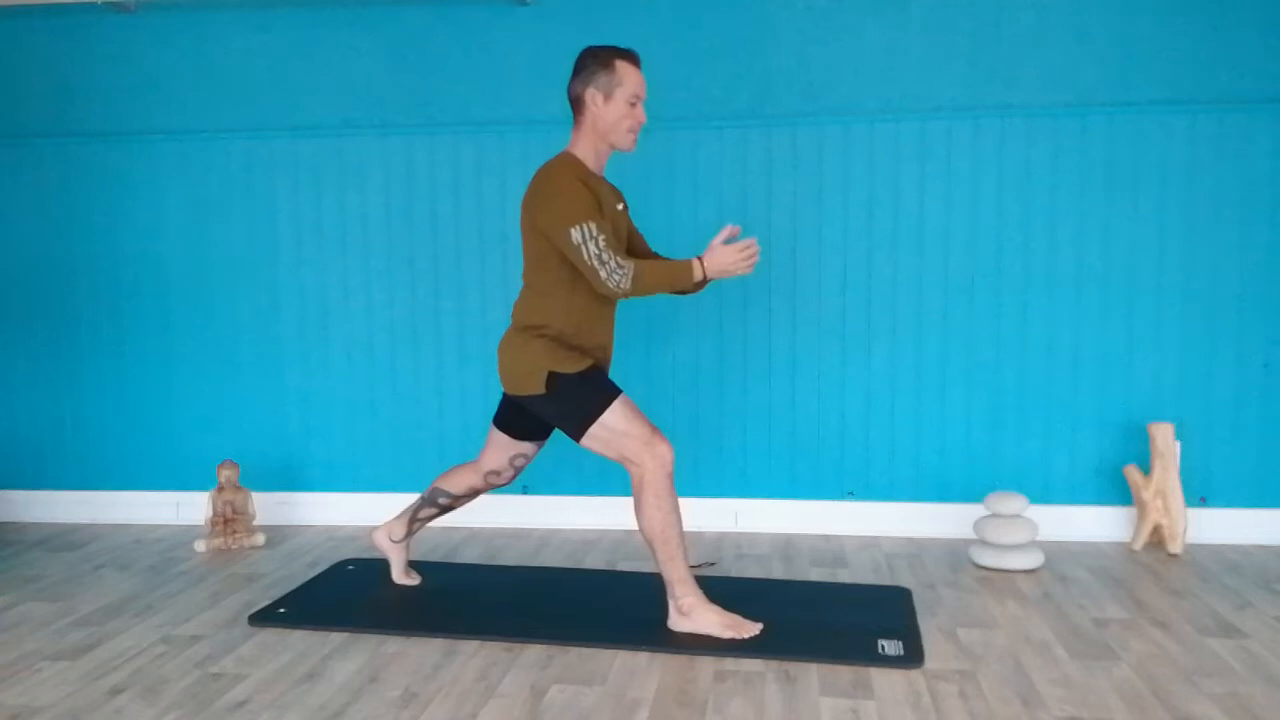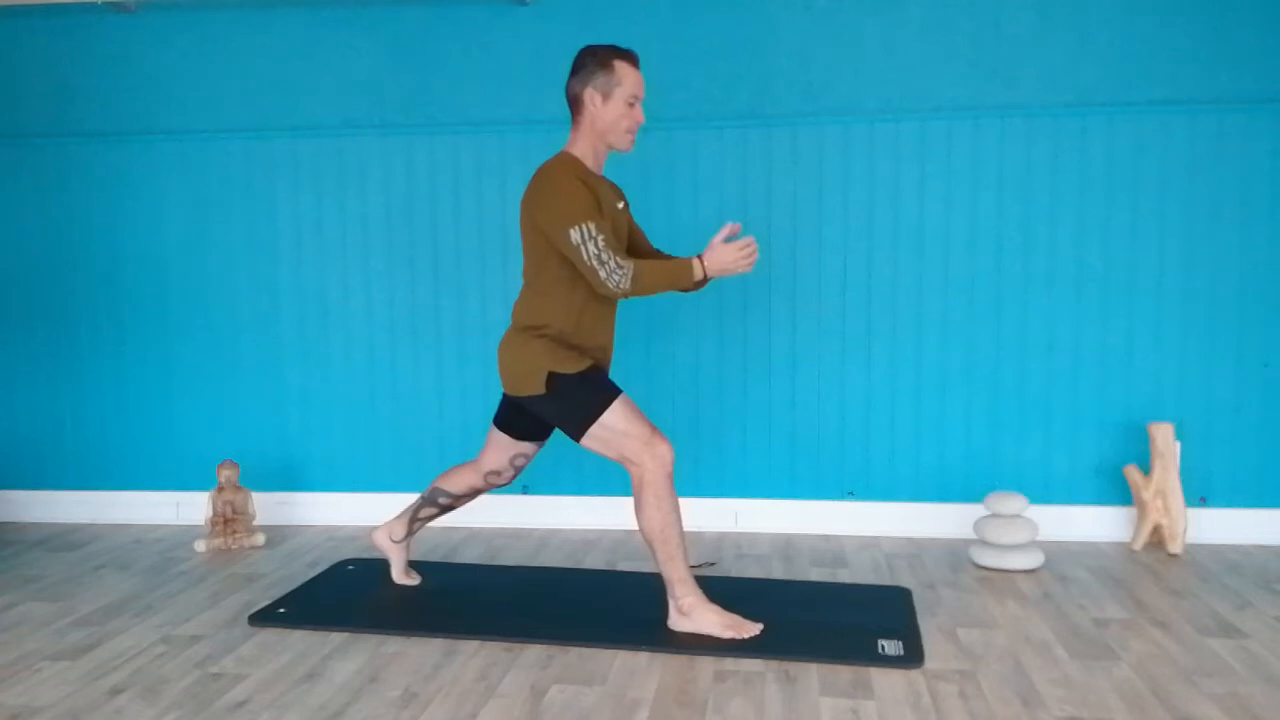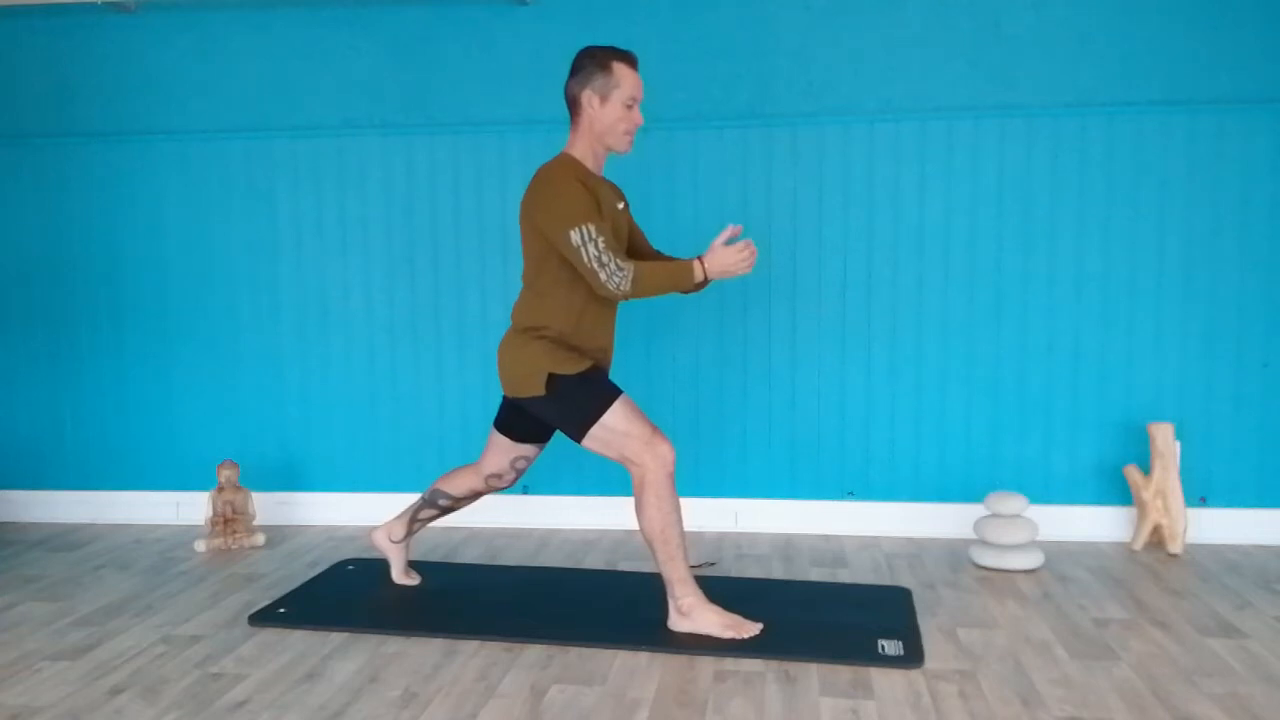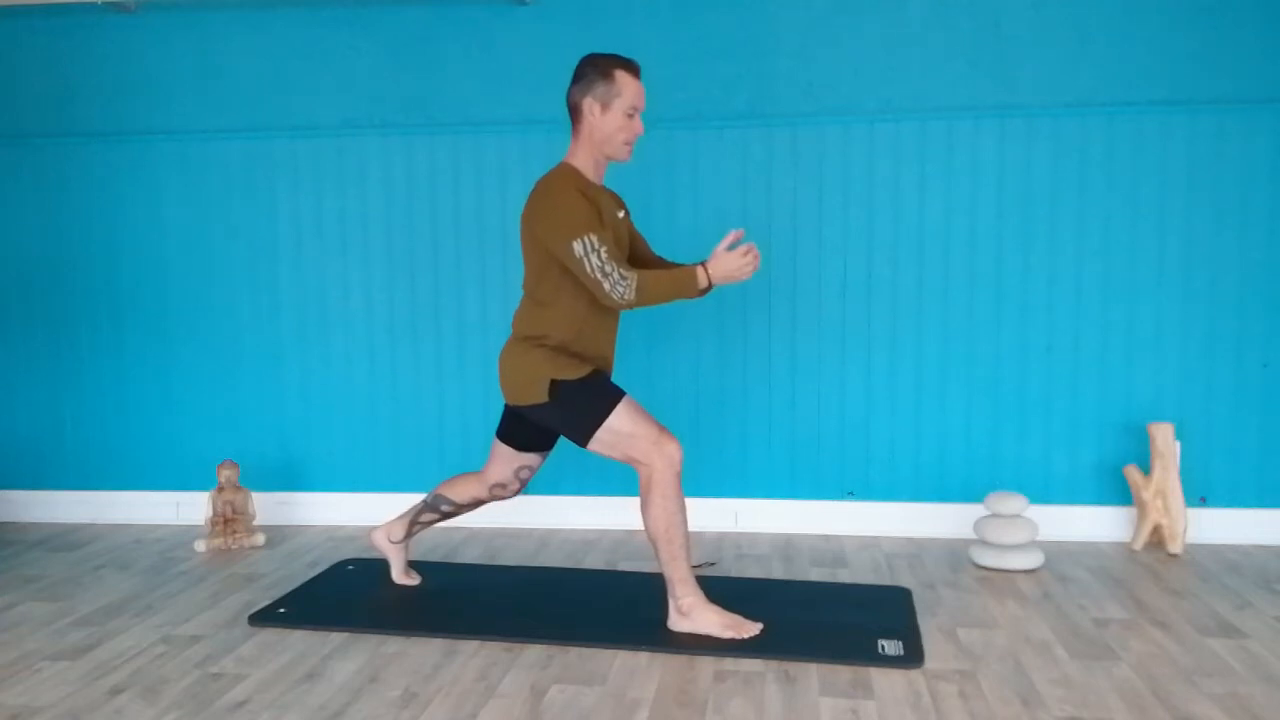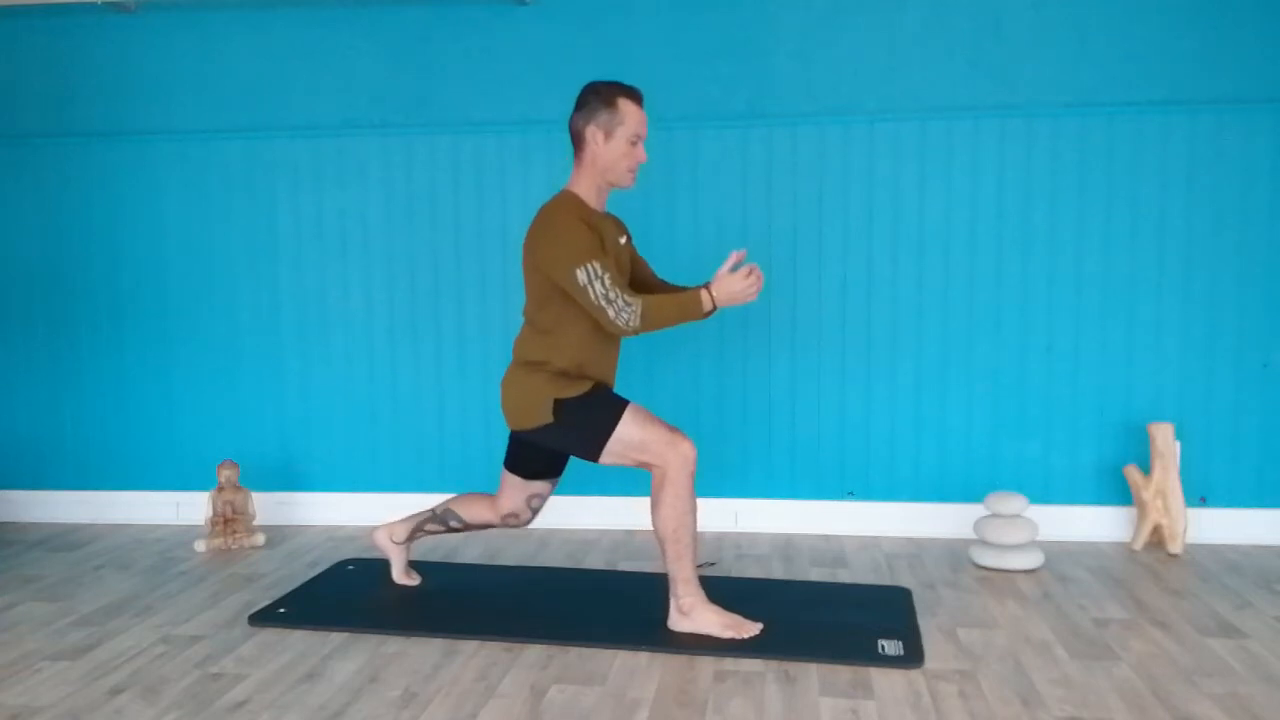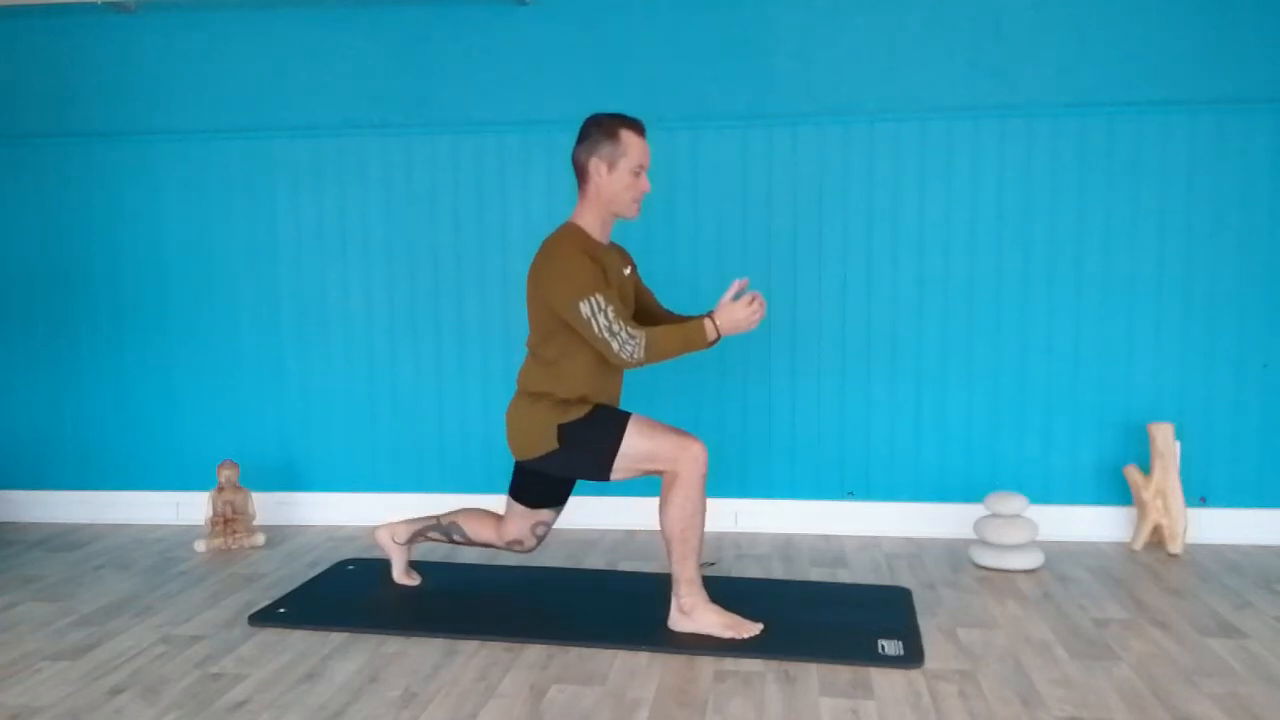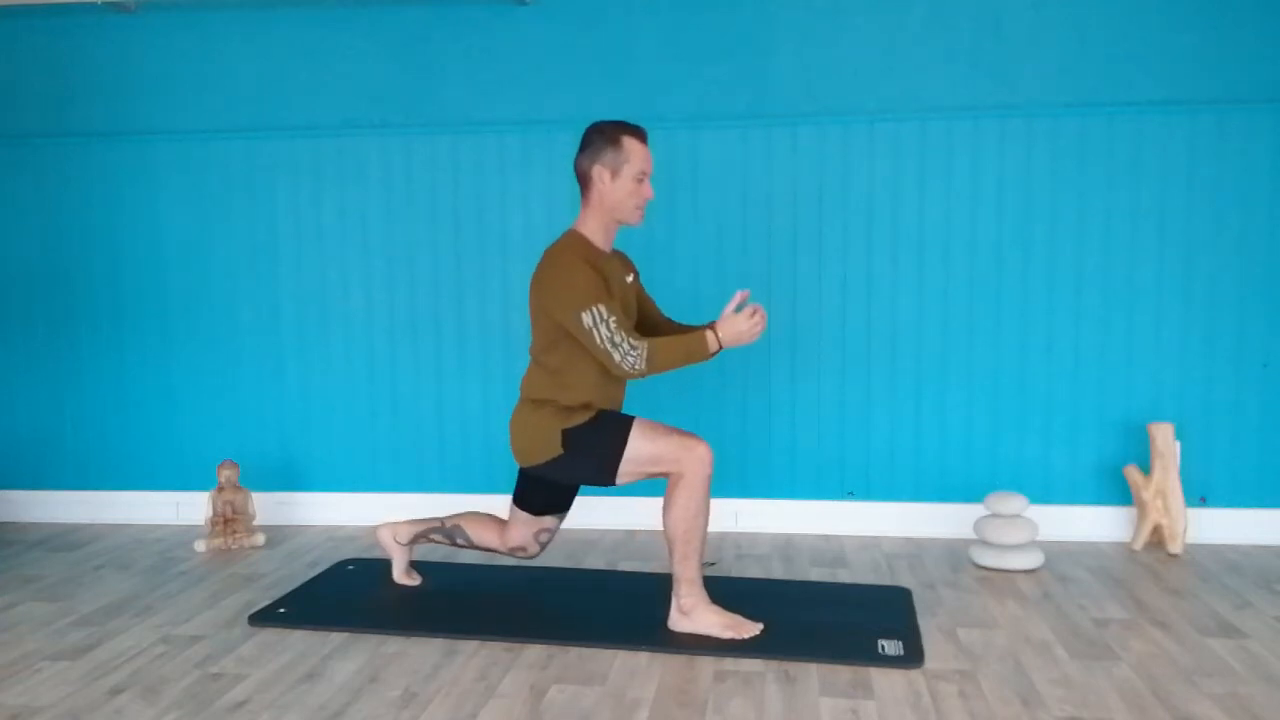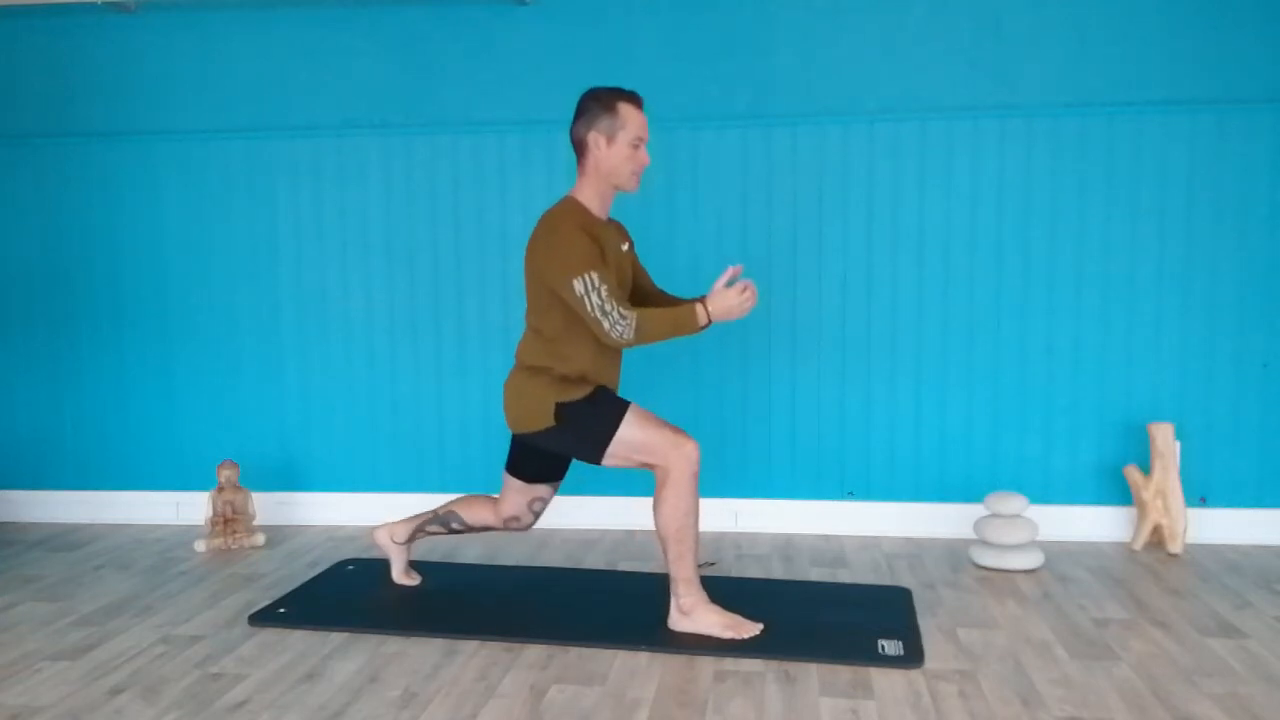
dt=0.3s
person 1, frame 1
left shoulder: (604, 193)
right shoulder: (560, 185)
left elbow: (643, 264)
right elbow: (613, 278)
left wrist: (704, 269)
right wrist: (702, 268)
left hip: (552, 360)
right hip: (547, 360)
left knee: (492, 469)
right knee: (653, 454)
left ankle: (396, 532)
right ankle: (687, 606)
person 1, frame 2
left shoulder: (605, 192)
right shoulder: (559, 185)
left elbow: (648, 263)
right elbow: (613, 277)
left wrist: (703, 264)
right wrist: (702, 267)
left hip: (554, 359)
right hip: (547, 359)
left knee: (491, 470)
right knee: (653, 454)
left ankle: (397, 532)
right ankle: (687, 606)
person 1, frame 3
left shoulder: (606, 193)
right shoulder: (558, 186)
left elbow: (646, 262)
right elbow: (613, 279)
left wrist: (707, 266)
right wrist: (703, 268)
left hip: (552, 361)
right hip: (547, 360)
left knee: (494, 473)
right knee: (654, 454)
left ankle: (396, 533)
right ankle: (687, 606)
person 1, frame 4
left shoulder: (606, 202)
right shoulder: (560, 197)
left elbow: (649, 269)
right elbow: (617, 289)
left wrist: (708, 270)
right wrist: (707, 275)
left hip: (552, 368)
right hip: (548, 369)
left knee: (498, 482)
right knee: (661, 453)
left ankle: (395, 533)
right ankle: (687, 606)
person 1, frame 5
left shoulder: (610, 228)
right shoulder: (561, 225)
left elbow: (654, 294)
right elbow: (622, 316)
left wrist: (710, 292)
right wrist: (710, 298)
left hip: (553, 393)
right hip: (549, 393)
left knee: (509, 511)
right knee: (675, 452)
left ankle: (398, 534)
right ankle: (688, 605)
person 1, frame 6
left shoulder: (614, 259)
right shoulder: (565, 259)
left elbow: (656, 322)
right elbow: (627, 347)
left wrist: (714, 319)
right wrist: (715, 328)
left hip: (559, 420)
right hip: (553, 421)
left knee: (513, 537)
right knee: (687, 456)
left ankle: (401, 536)
right ankle: (688, 605)
person 1, frame 7
left shoulder: (616, 265)
right shoulder: (568, 267)
left elbow: (659, 332)
right elbow: (628, 358)
left wrist: (716, 328)
right wrist: (716, 340)
left hip: (565, 425)
right hip: (557, 427)
left knee: (518, 542)
right knee: (692, 457)
left ankle: (402, 535)
right ankle: (689, 606)
person 1, frame 8
left shoulder: (613, 234)
right shoulder: (563, 233)
left elbow: (651, 303)
right elbow: (617, 327)
left wrist: (707, 303)
right wrist: (706, 312)
left hip: (556, 397)
right hip: (551, 398)
left knee: (510, 515)
right knee: (679, 453)
left ankle: (399, 535)
right ankle: (688, 605)
